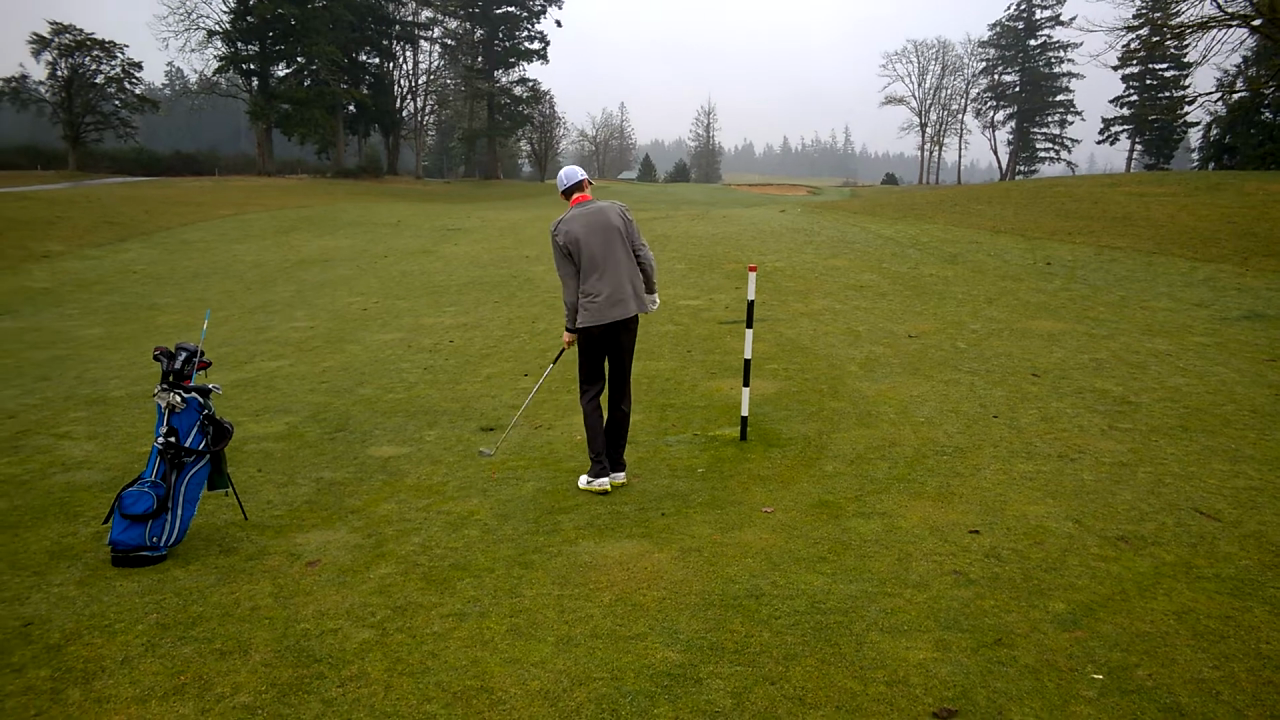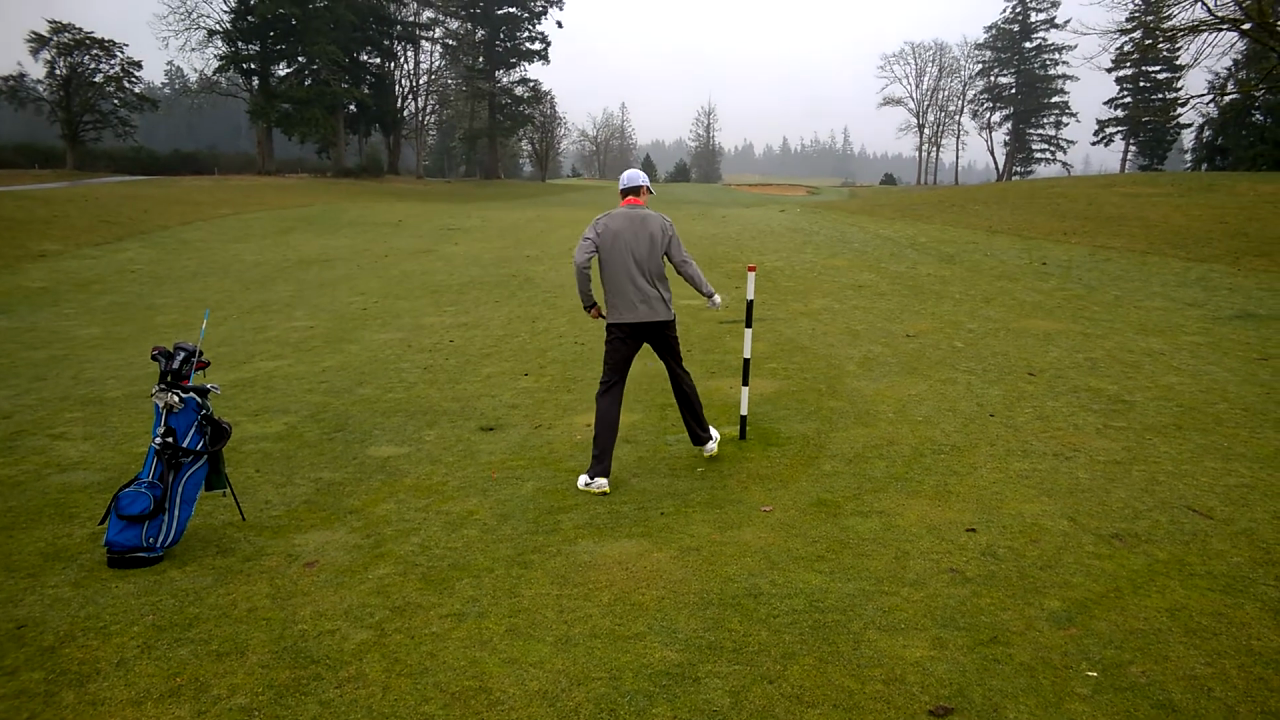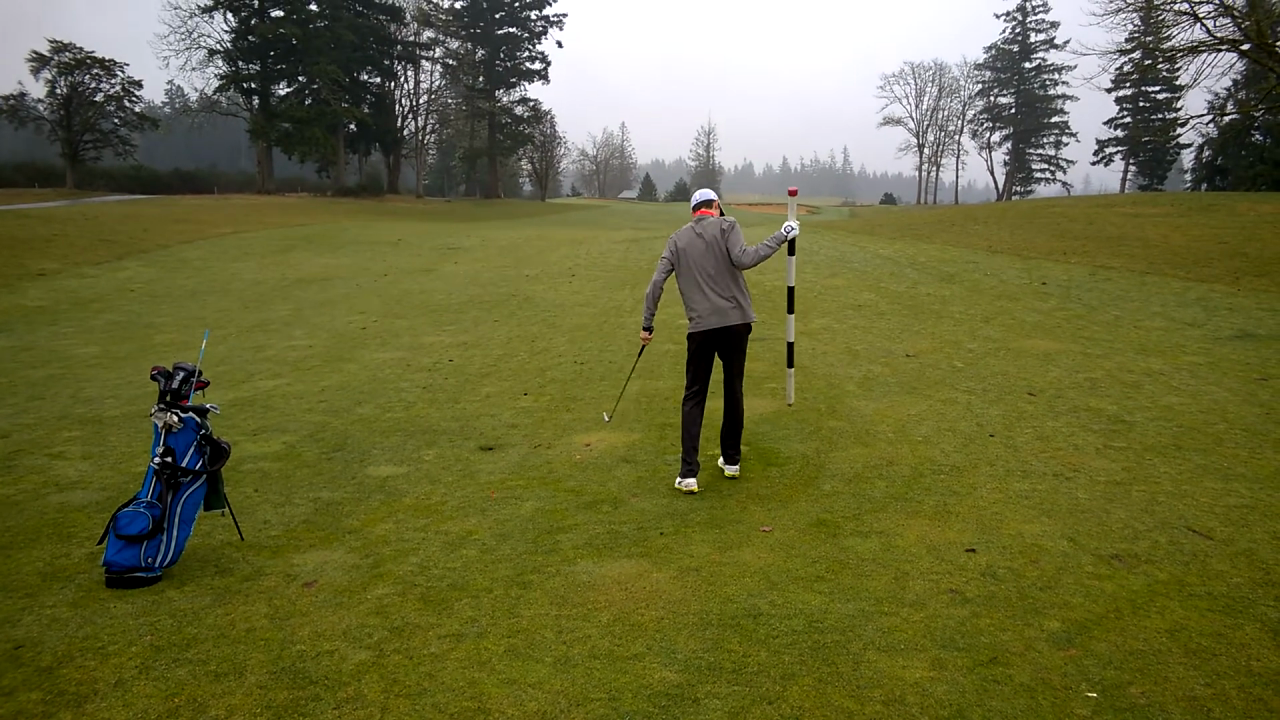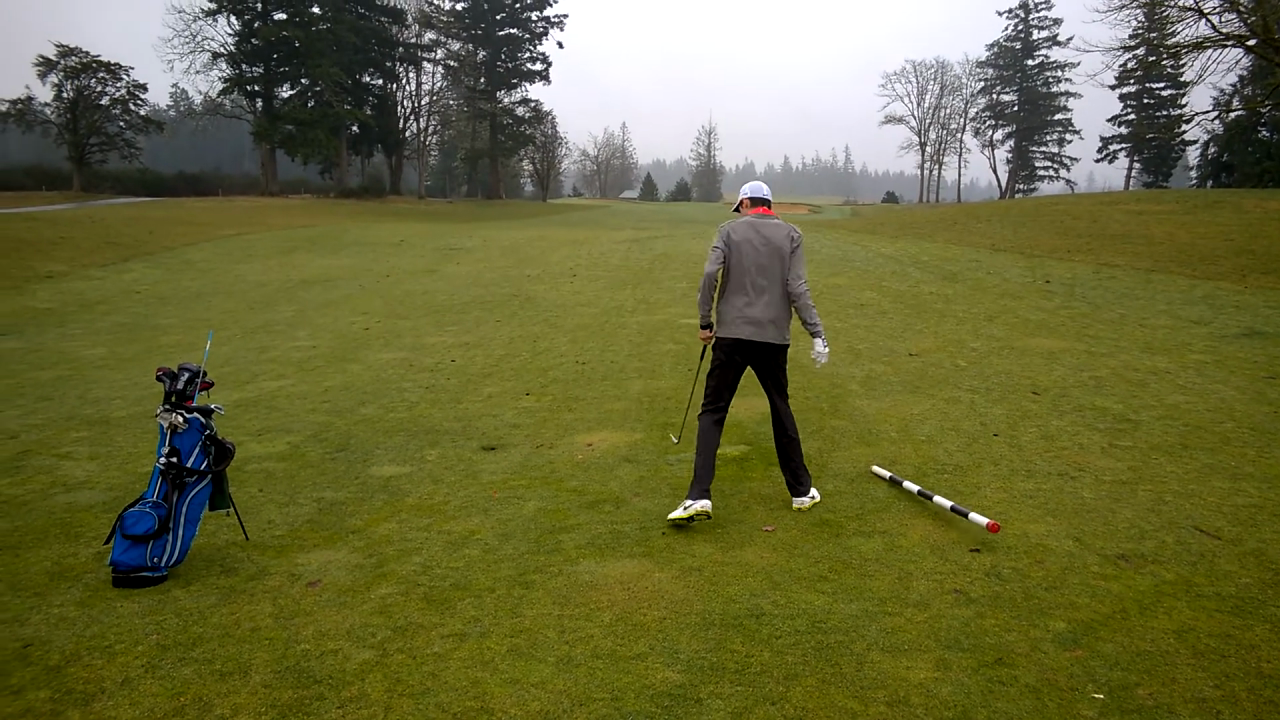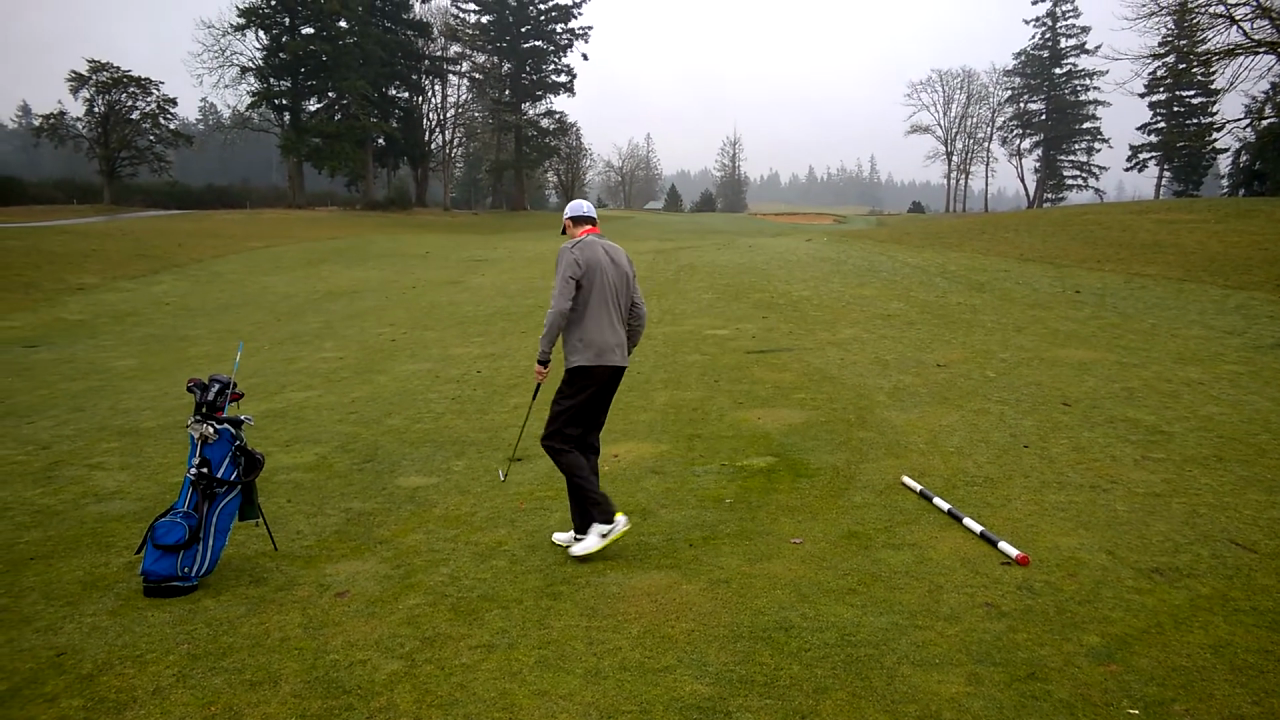
dt=1s
person 1, frame 1
left shoulder: (561, 228)
right shoulder: (617, 210)
left elbow: (570, 284)
right elbow: (644, 255)
left wrist: (570, 326)
right wrist: (650, 290)
left hip: (593, 318)
right hip: (627, 312)
left knee: (591, 392)
right knee: (620, 390)
left ankle: (599, 472)
right ankle: (616, 466)
person 1, frame 2
left shoulder: (603, 223)
right shoulder: (660, 222)
left elbow: (581, 262)
right elbow: (684, 264)
left wrist: (589, 303)
right wrist: (710, 294)
left hip: (621, 319)
right hip: (660, 316)
left knee: (610, 392)
right knee: (678, 374)
left ankle: (598, 474)
right ankle: (704, 438)
person 1, frame 3
left shoulder: (677, 239)
right shoulder: (726, 225)
left elbow: (657, 282)
right elbow: (743, 260)
left wrist: (647, 324)
right wrist: (781, 236)
left hip: (701, 327)
right hip: (735, 321)
left knee: (694, 397)
right knee: (733, 389)
left ankle: (688, 473)
right ankle: (731, 459)
person 1, frame 4
left shoulder: (729, 229)
right shoulder: (791, 235)
left elbow: (710, 274)
right elbow: (798, 289)
left wrist: (705, 323)
right wrist: (818, 335)
left hip: (731, 336)
right hip: (772, 338)
left knee: (712, 413)
right knee: (781, 409)
left ankle: (700, 496)
right ankle: (801, 490)
person 1, frame 5
left shoulder: (572, 250)
right shoulder: (620, 254)
left elbow: (560, 308)
right elbow: (638, 313)
left wrist: (543, 356)
left hip: (588, 362)
right hip: (614, 362)
left knee: (557, 439)
right knee: (584, 442)
left ankle: (605, 517)
right ankle: (585, 529)
